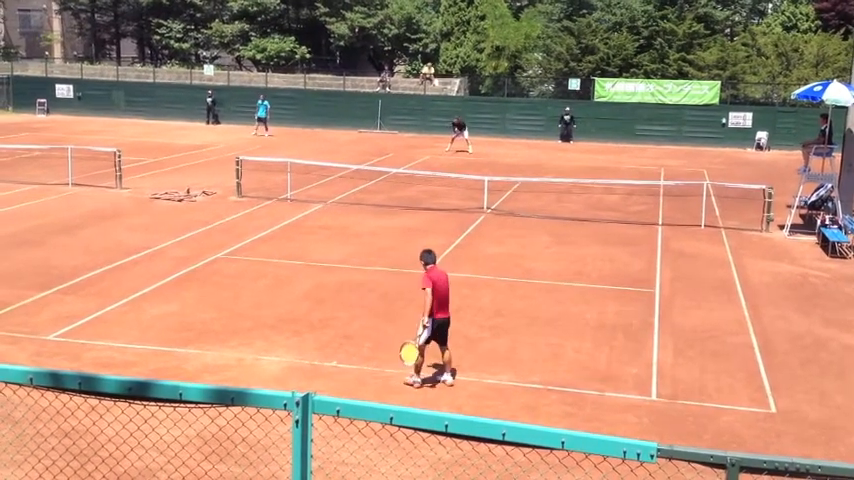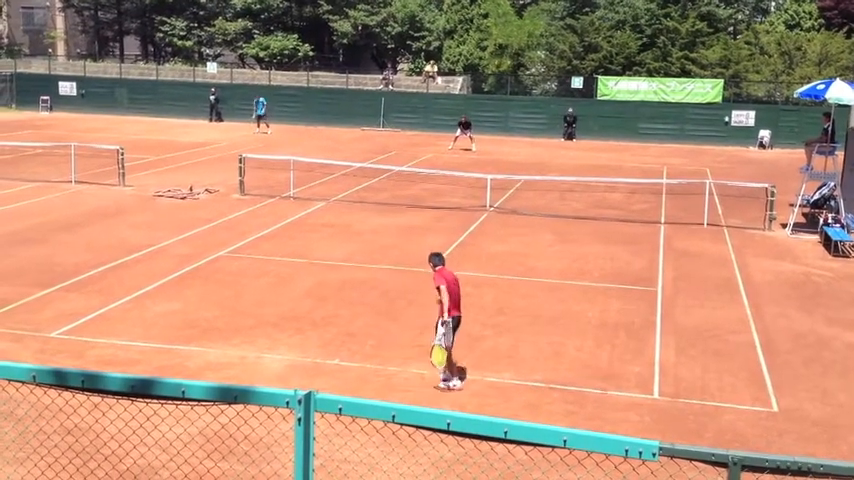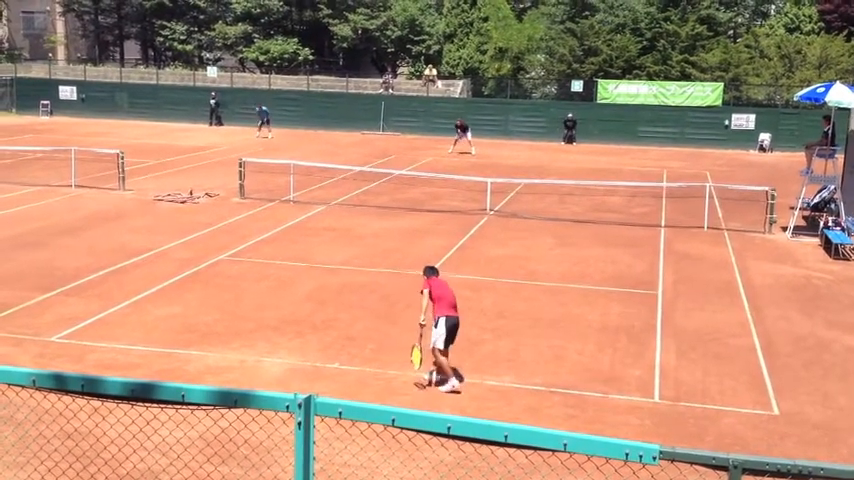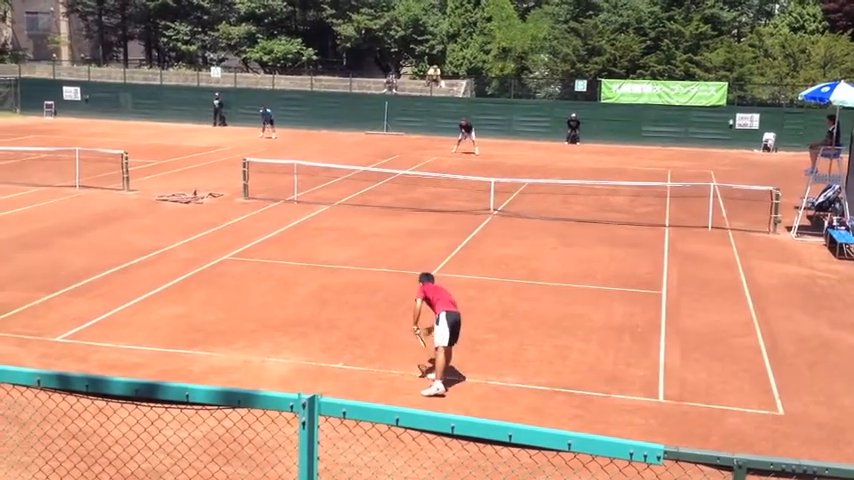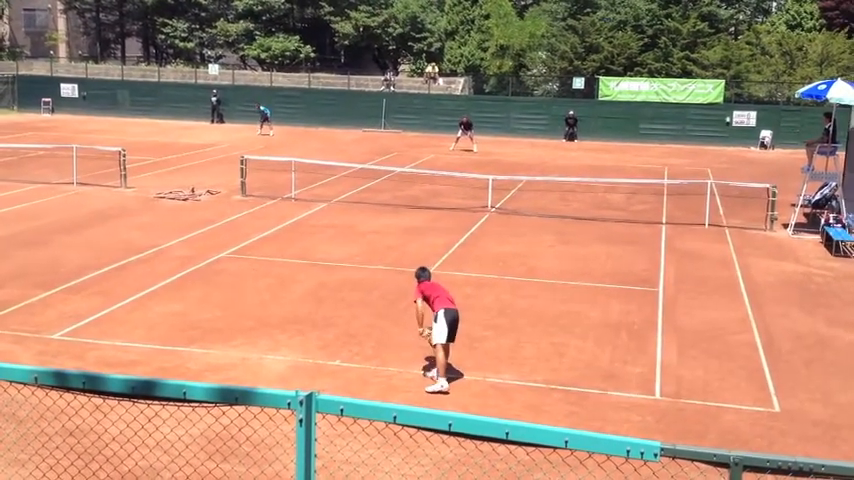
dt=0.5s
person 1, frame 1
left shoulder: (427, 276)
right shoulder: (444, 274)
left elbow: (429, 296)
left wrist: (425, 316)
left hip: (433, 317)
right hip: (446, 317)
left knee: (420, 347)
right knee: (444, 347)
left ankle: (416, 378)
right ankle: (447, 376)
person 1, frame 2
left shoulder: (438, 275)
right shoulder: (451, 274)
left elbow: (444, 292)
left wrist: (445, 313)
left hip: (449, 316)
right hip: (456, 314)
left knee: (446, 348)
right knee: (446, 346)
left ankle: (455, 380)
right ankle: (449, 373)
person 1, frame 3
left shoulder: (427, 282)
right shoulder: (443, 283)
left elbow: (426, 296)
left wrist: (422, 315)
left hip: (443, 318)
right hip: (454, 318)
left knee: (437, 351)
right knee: (443, 350)
left ankle: (452, 381)
right ankle: (437, 375)
person 1, frame 4
left shoulder: (423, 288)
right shoulder: (439, 289)
left elbow: (418, 306)
left wrist: (415, 325)
right wrist: (434, 328)
left hip: (445, 314)
right hip: (456, 315)
left knee: (440, 350)
right knee: (447, 348)
left ankle: (438, 384)
right ankle: (439, 375)
person 1, frame 5
left shoulder: (420, 287)
right shoulder: (436, 285)
left elbow: (419, 307)
left wrist: (421, 328)
right wrist: (433, 332)
left hip: (443, 312)
right hip: (454, 312)
left knee: (438, 347)
right knee: (445, 345)
left ankle: (442, 382)
right ankle: (438, 372)
